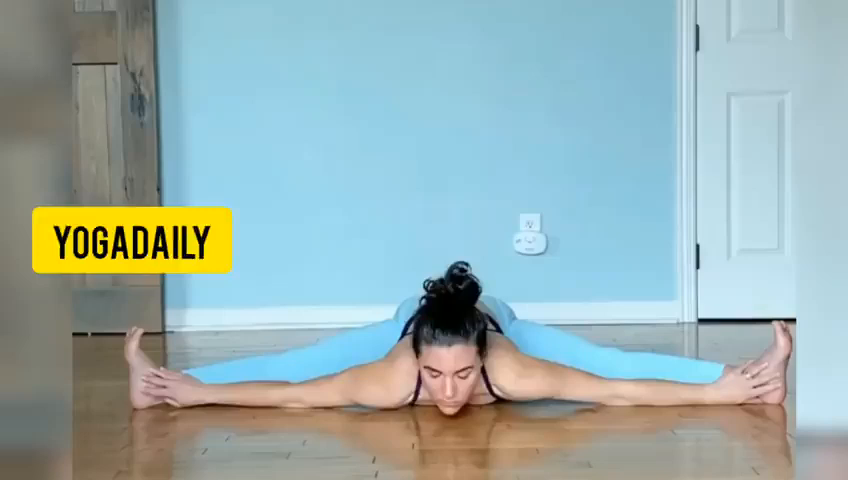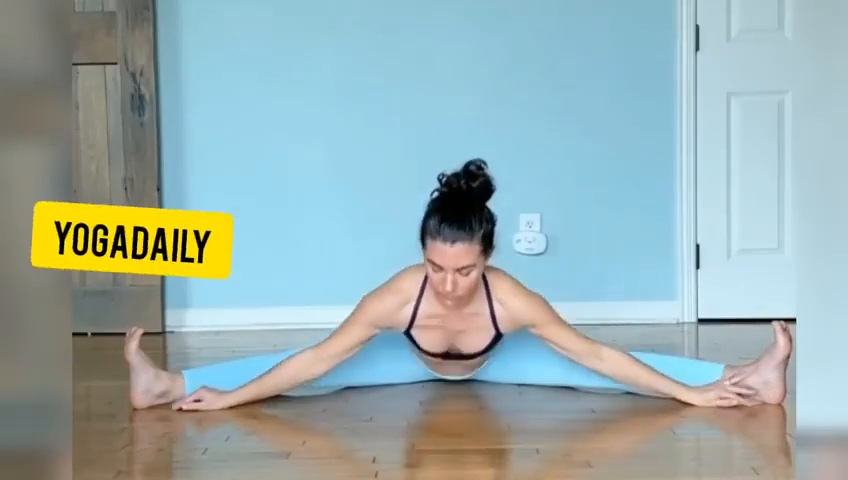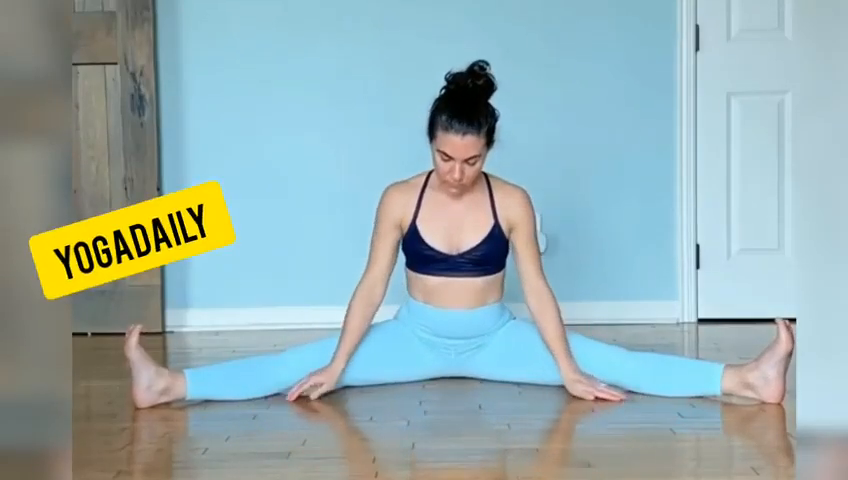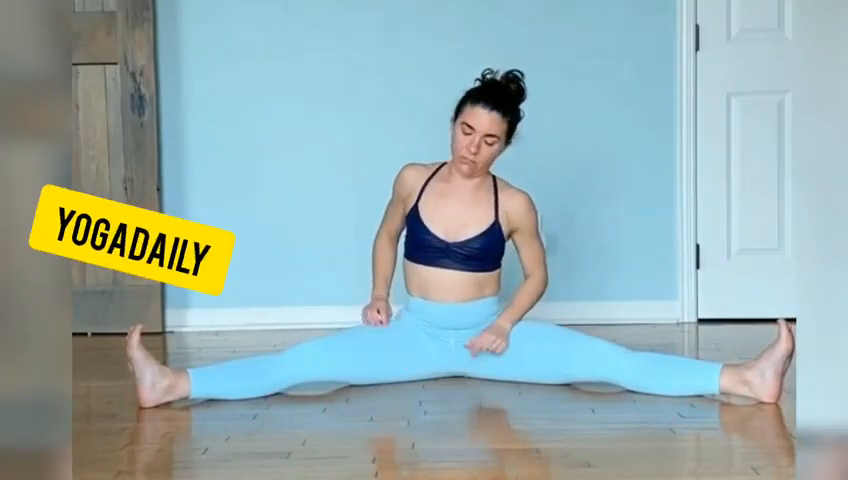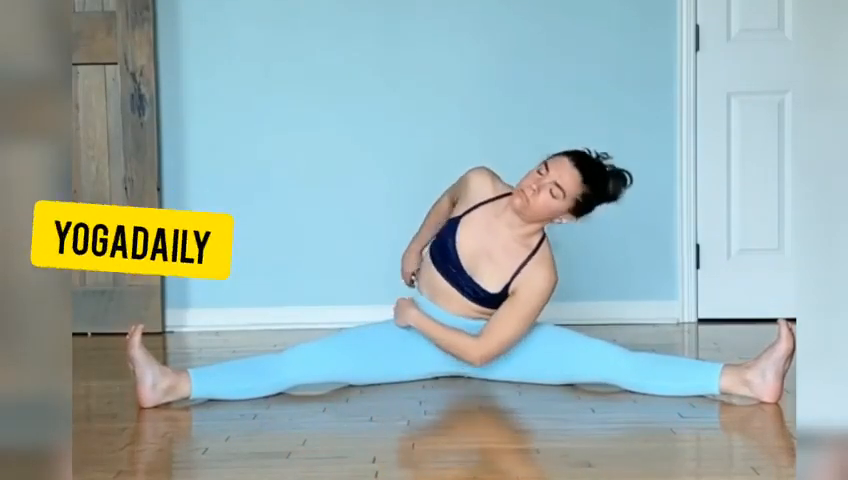
dt=1s
person 1, frame 1
left shoulder: (512, 370)
right shoulder: (391, 378)
left elbow: (622, 385)
right elbow: (290, 387)
left wrist: (720, 391)
right wrist: (197, 392)
left hip: (500, 321)
right hip: (407, 321)
left knee: (608, 357)
right knee: (299, 359)
left ankle: (745, 379)
right ankle: (170, 382)
person 1, frame 2
left shoulder: (512, 298)
right shoulder: (396, 296)
left elbow: (595, 353)
right elbow: (315, 358)
left wrist: (690, 393)
right wrist: (233, 397)
left hip: (495, 359)
right hip: (413, 358)
left knee: (595, 374)
right knee: (316, 375)
person 1, frame 3
left shoulder: (512, 201)
right shoulder: (400, 198)
left elbow: (536, 288)
right elbow: (371, 284)
left wrist: (568, 369)
right wrist: (337, 364)
left hip: (494, 338)
right hip: (415, 337)
left knee: (607, 366)
right knee: (300, 368)
left ankle: (745, 379)
right ankle: (170, 383)
person 1, frame 4
left shoulder: (514, 205)
right shoulder: (413, 178)
left elbow: (537, 279)
right elbow: (387, 234)
left wrist: (506, 325)
right wrist: (379, 294)
left hip: (490, 333)
right hip: (415, 332)
left knee: (603, 359)
right knee: (301, 362)
left ankle: (743, 379)
right ankle: (175, 383)
person 1, frame 5
left shoulder: (539, 271)
right shoulder: (481, 184)
left elbow: (480, 353)
left wrist: (414, 317)
right wrist: (416, 244)
left hip: (482, 346)
right hip: (418, 333)
left knee: (611, 362)
right knee: (303, 362)
left ankle: (743, 379)
right ankle: (175, 383)
